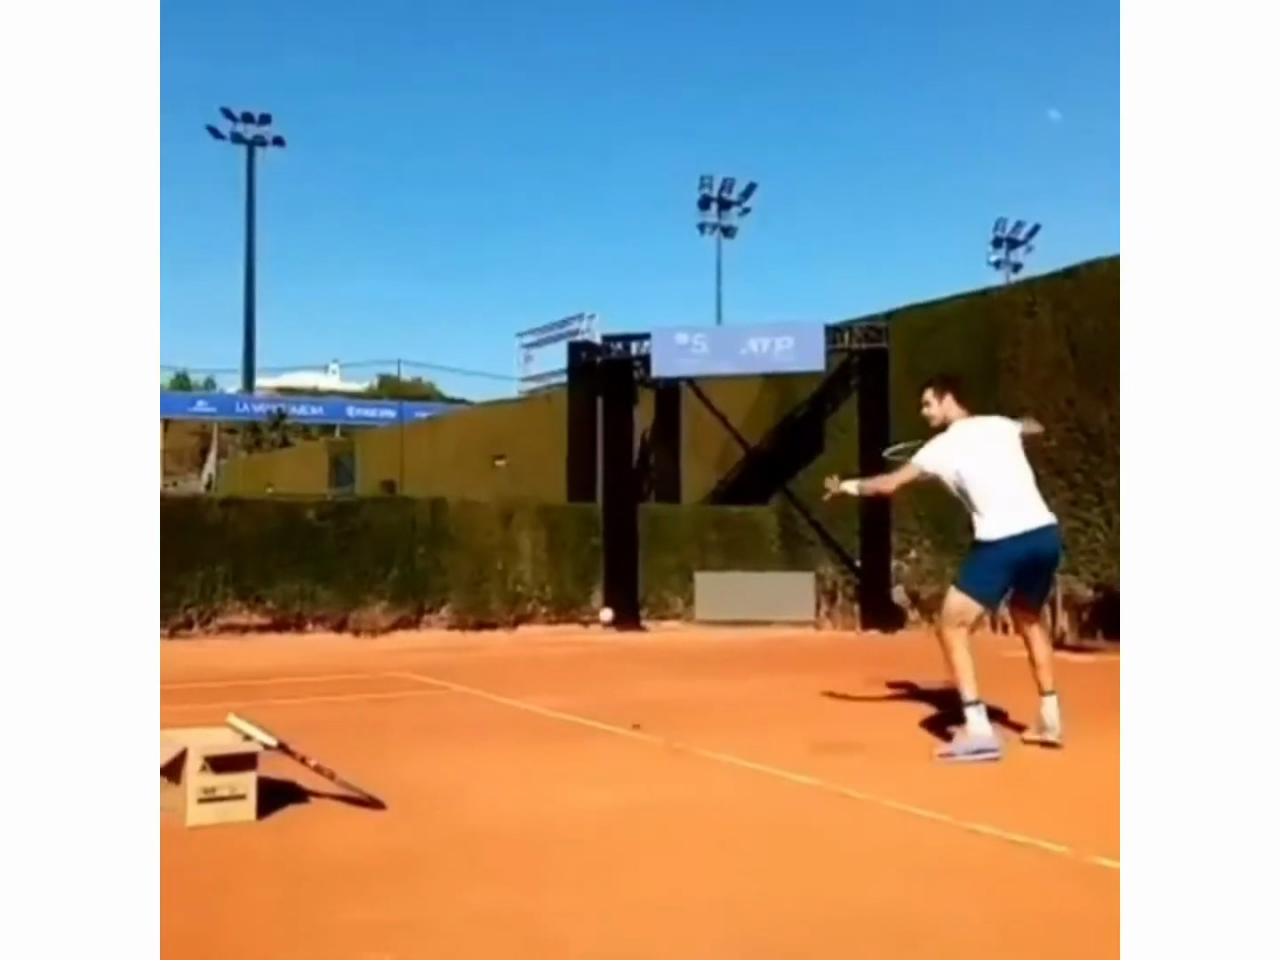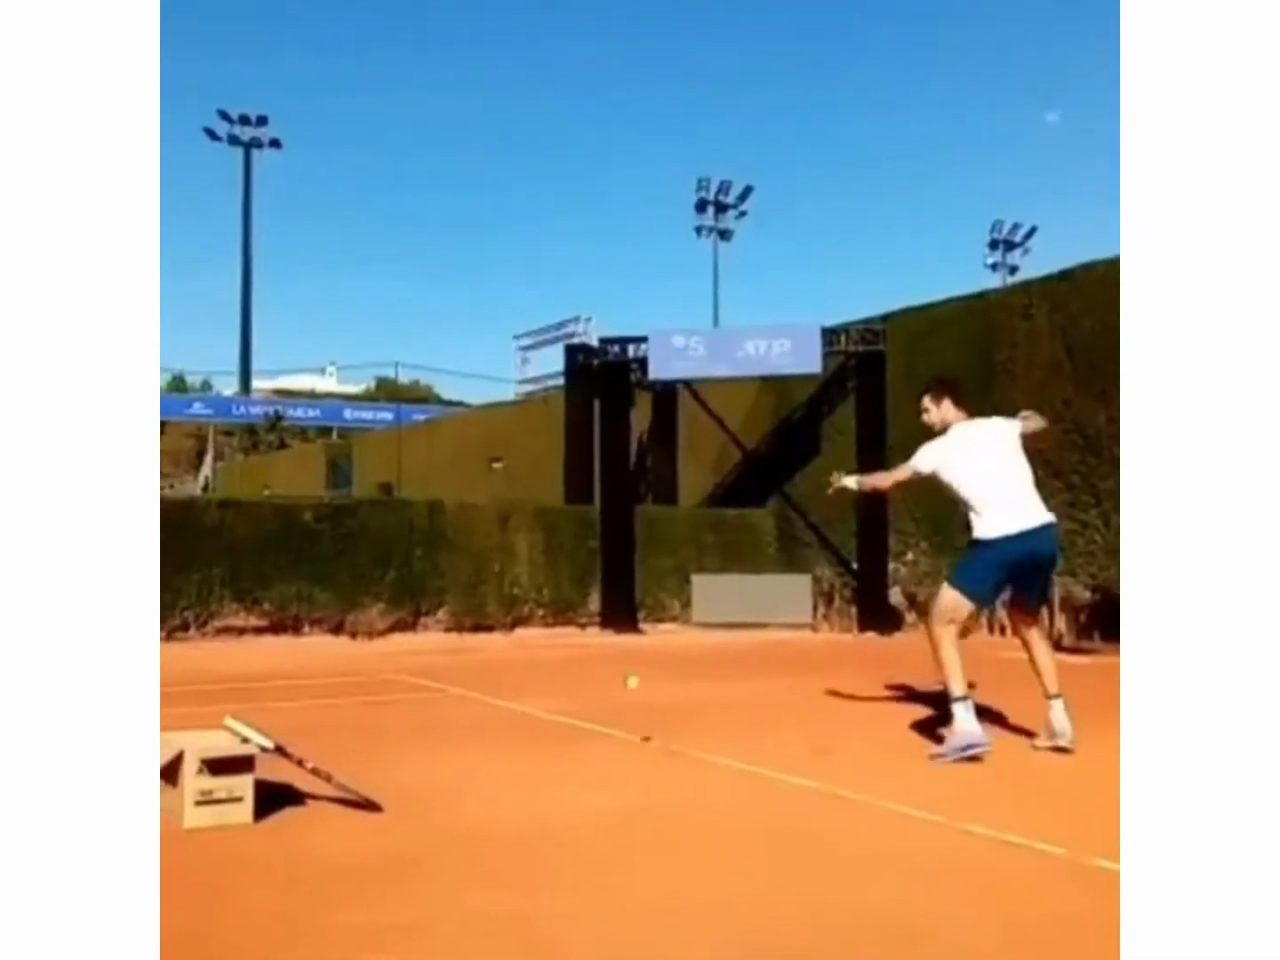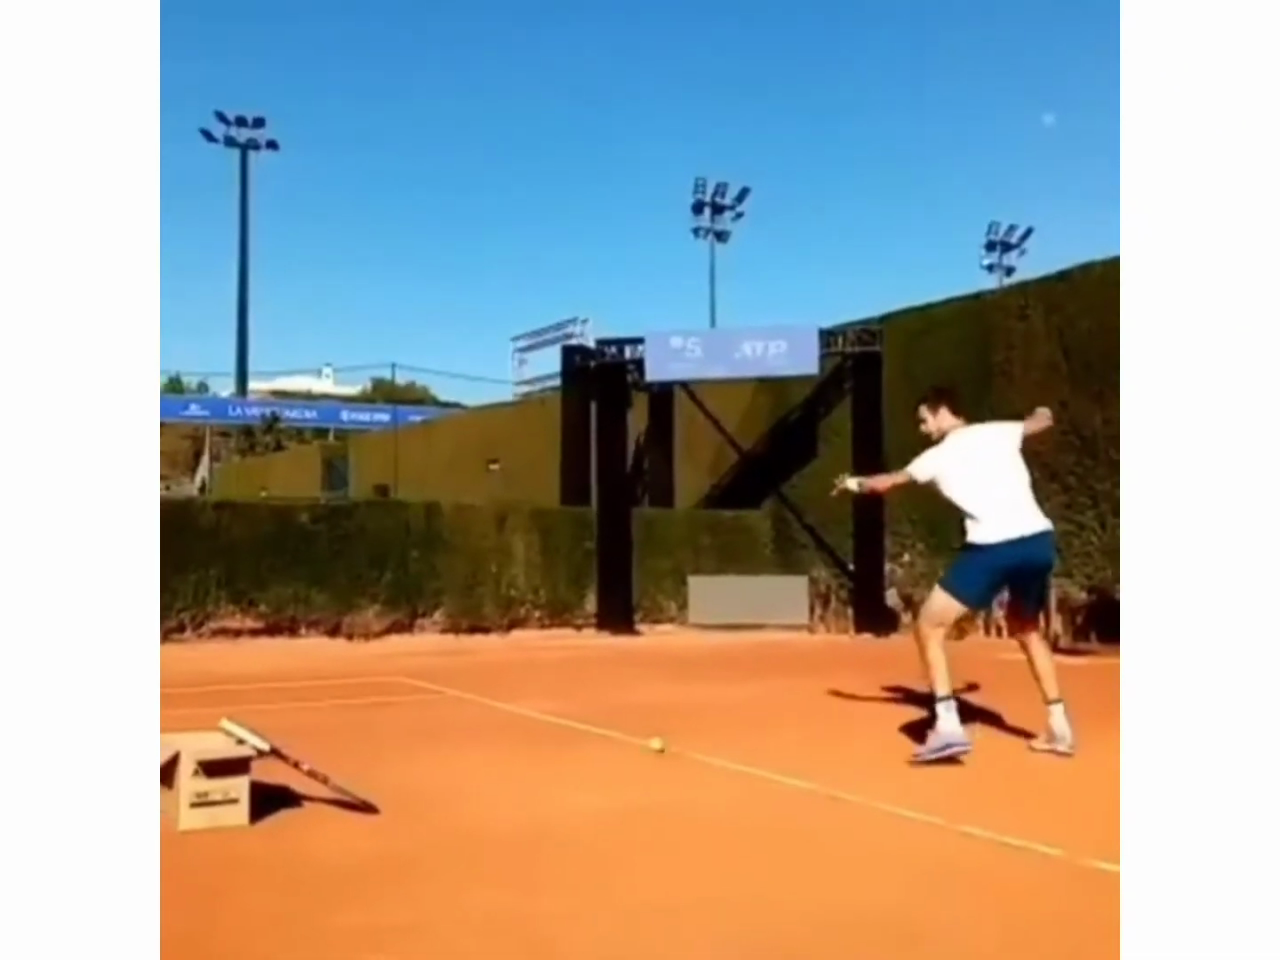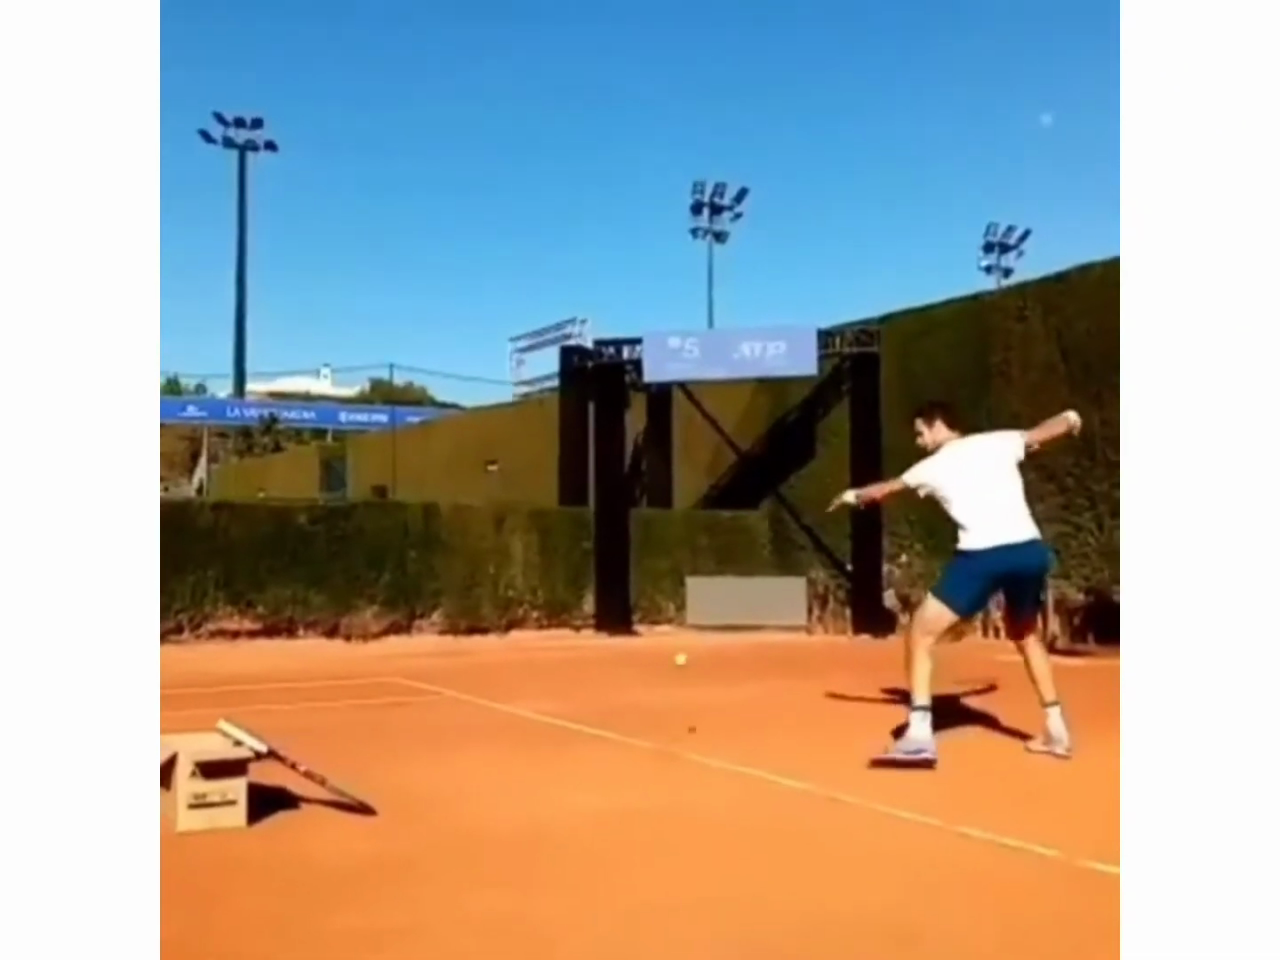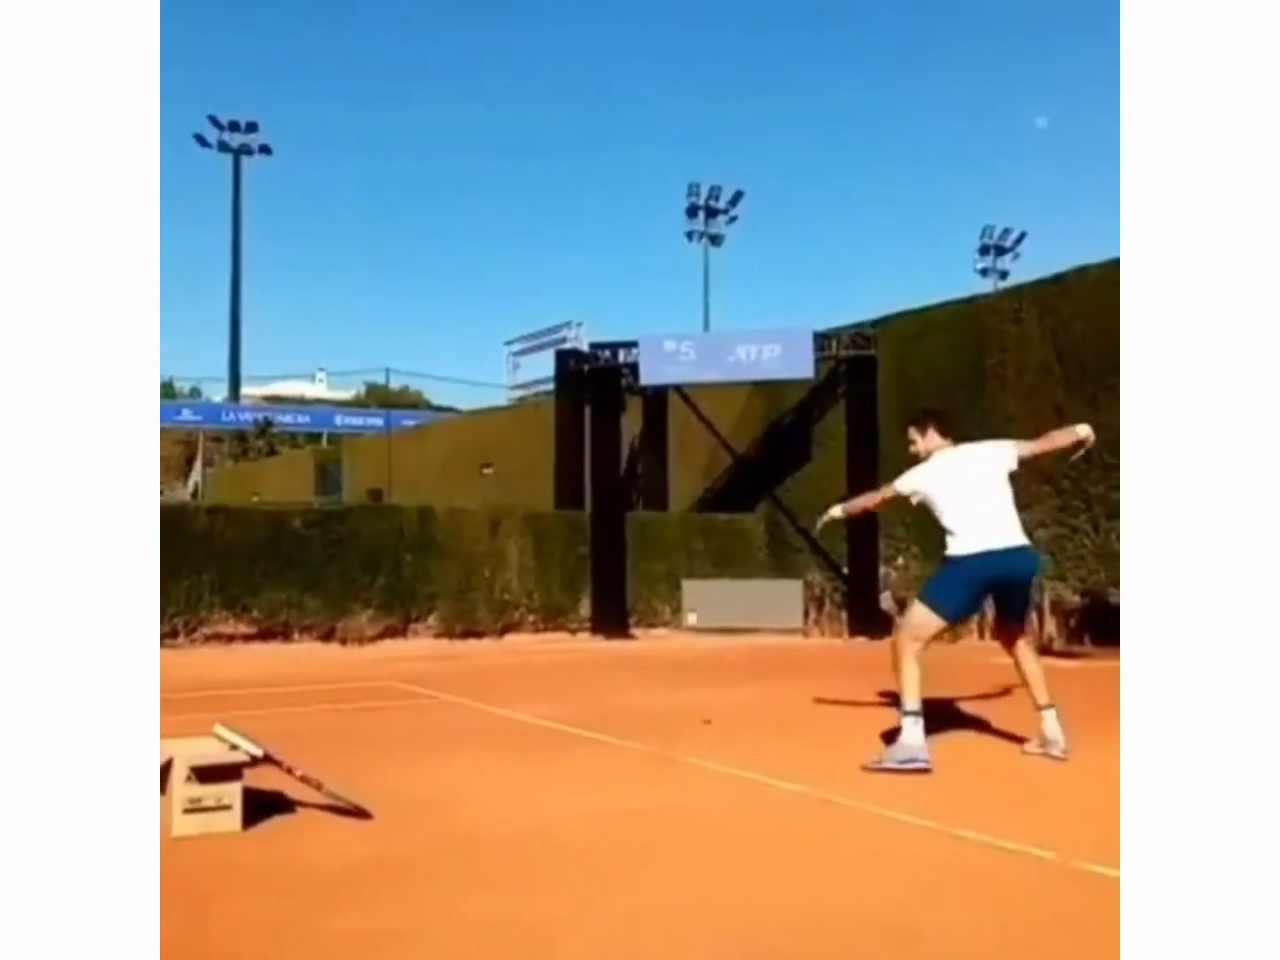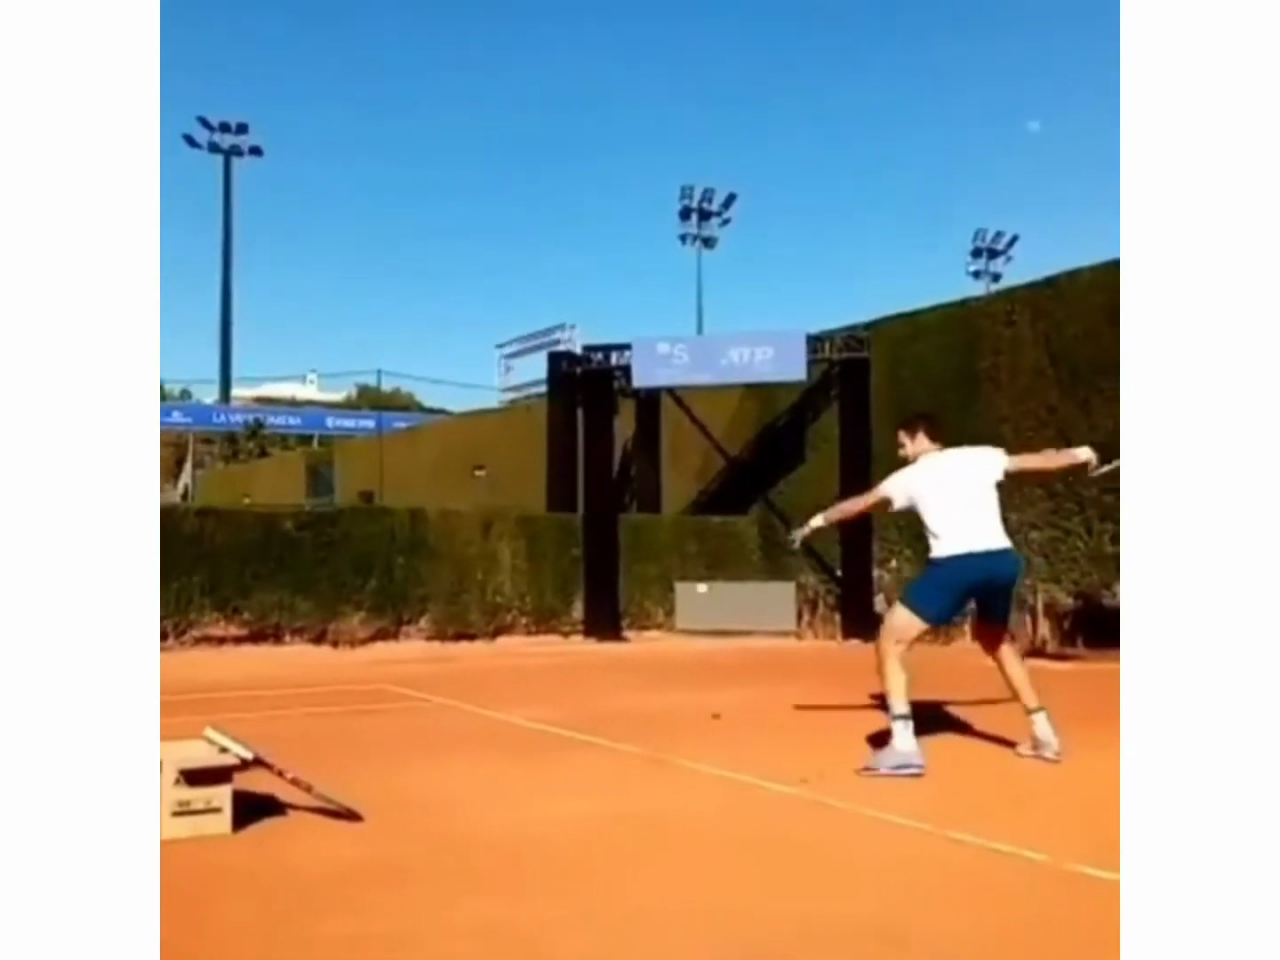
dt=0.2s
person 1, frame 1
left shoulder: (942, 446)
right shoulder: (999, 425)
left elbow: (889, 484)
right elbow: (1033, 427)
left wrist: (845, 486)
left hip: (1002, 542)
right hip: (1046, 534)
left knee: (952, 629)
right knee: (1028, 619)
left ankle: (978, 732)
right ankle: (1049, 719)
person 1, frame 2
left shoulder: (940, 448)
right shoulder: (1001, 426)
left elbow: (886, 481)
right elbow: (1038, 422)
left wrist: (849, 481)
right wrist: (1025, 416)
left hip: (999, 542)
right hip: (1043, 534)
left knee: (941, 626)
right knee: (1027, 624)
left ankle: (967, 728)
right ankle: (1059, 723)
person 1, frame 3
left shoulder: (938, 456)
right shoulder: (1000, 432)
left elbow: (885, 482)
right elbow: (1043, 420)
left wrist: (852, 483)
right wrist: (1041, 412)
left hip: (993, 548)
right hip: (1039, 541)
left knee: (929, 628)
right knee: (1026, 629)
left ankle: (948, 727)
right ankle: (1059, 728)
person 1, frame 4
left shoulder: (933, 466)
right shoulder: (998, 442)
left elbow: (882, 490)
right elbow: (1053, 429)
left wrist: (851, 496)
right wrist: (1070, 418)
left hip: (983, 555)
right hip: (1031, 550)
left knee: (920, 636)
right knee: (1024, 633)
left ankle: (918, 735)
right ankle: (1056, 729)
person 1, frame 5
left shoulder: (924, 473)
right shoulder: (991, 451)
left elbow: (874, 499)
right elbow: (1044, 443)
left wrist: (838, 510)
right wrist: (1080, 432)
left hip: (971, 561)
right hip: (1019, 556)
left knee: (906, 642)
right knee: (1014, 638)
left ankle: (911, 742)
right ankle: (1051, 732)
person 1, frame 6
left shoulder: (911, 476)
right shoulder: (979, 457)
left elbow: (859, 504)
right elbow: (1034, 461)
left wrist: (817, 521)
right wrist: (1078, 454)
left hip: (955, 564)
right hip: (1002, 560)
left knee: (889, 644)
right knee: (997, 643)
left ankle: (903, 747)
right ankle: (1043, 734)
